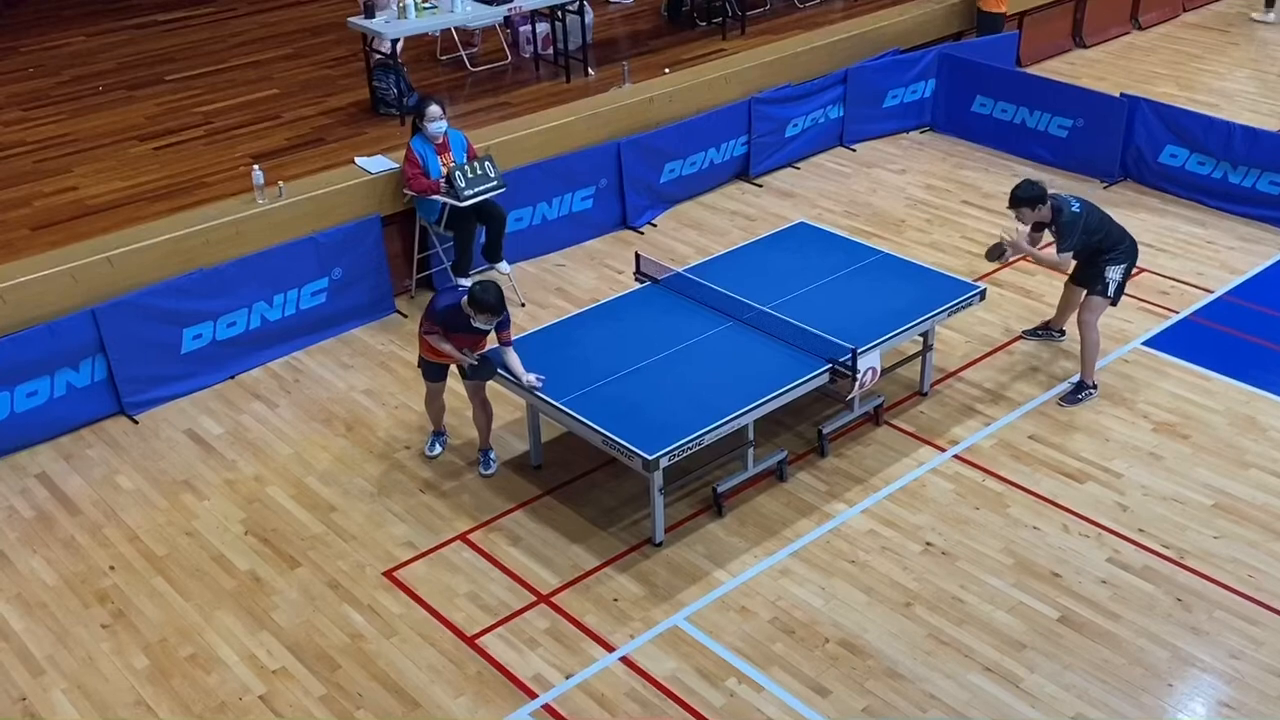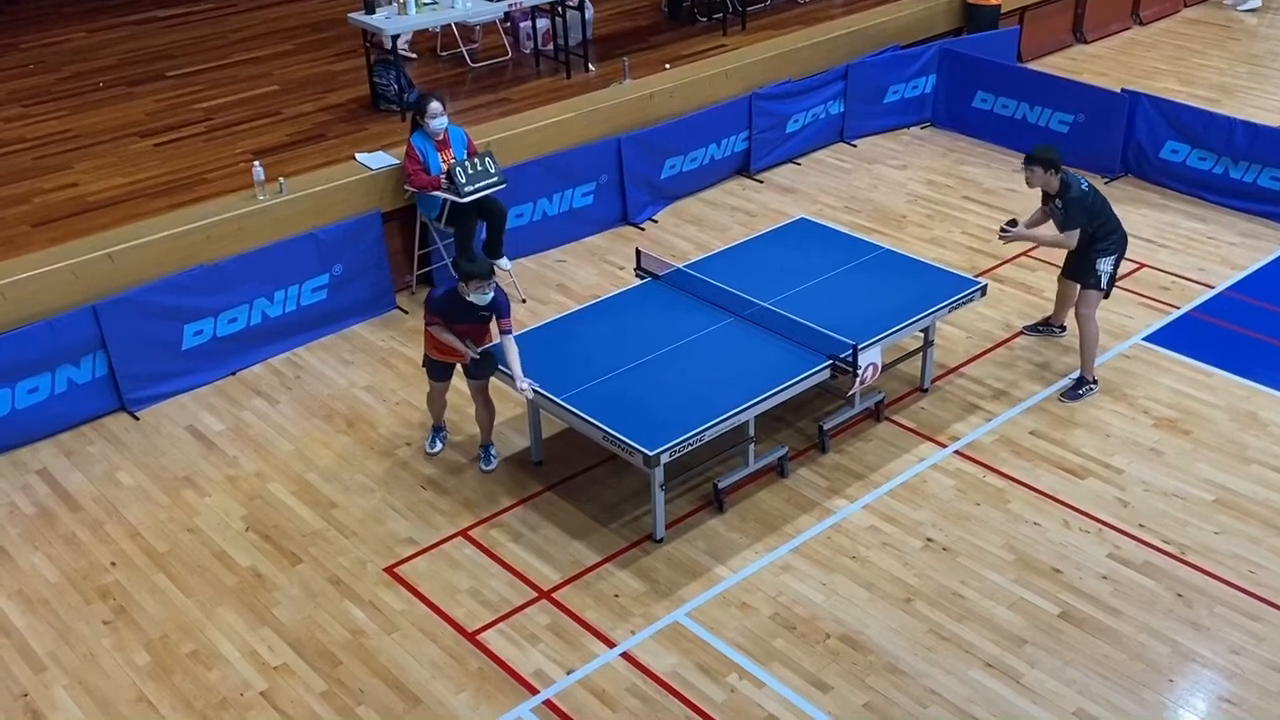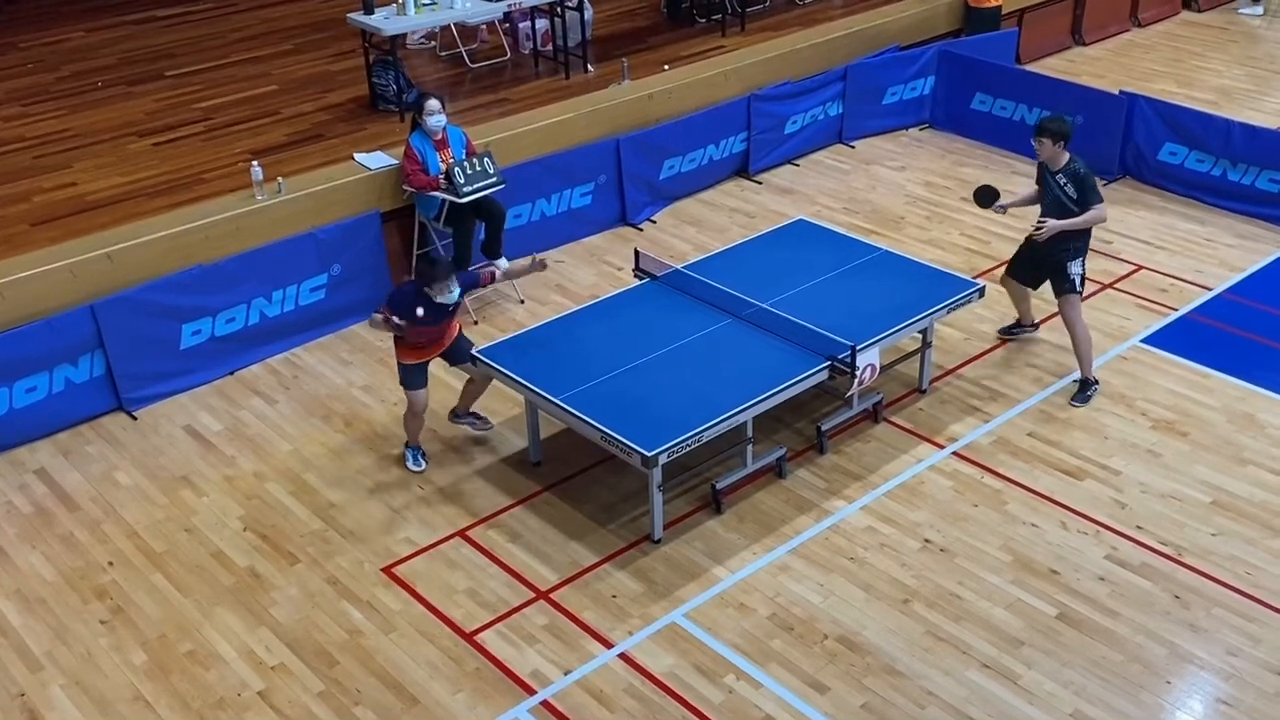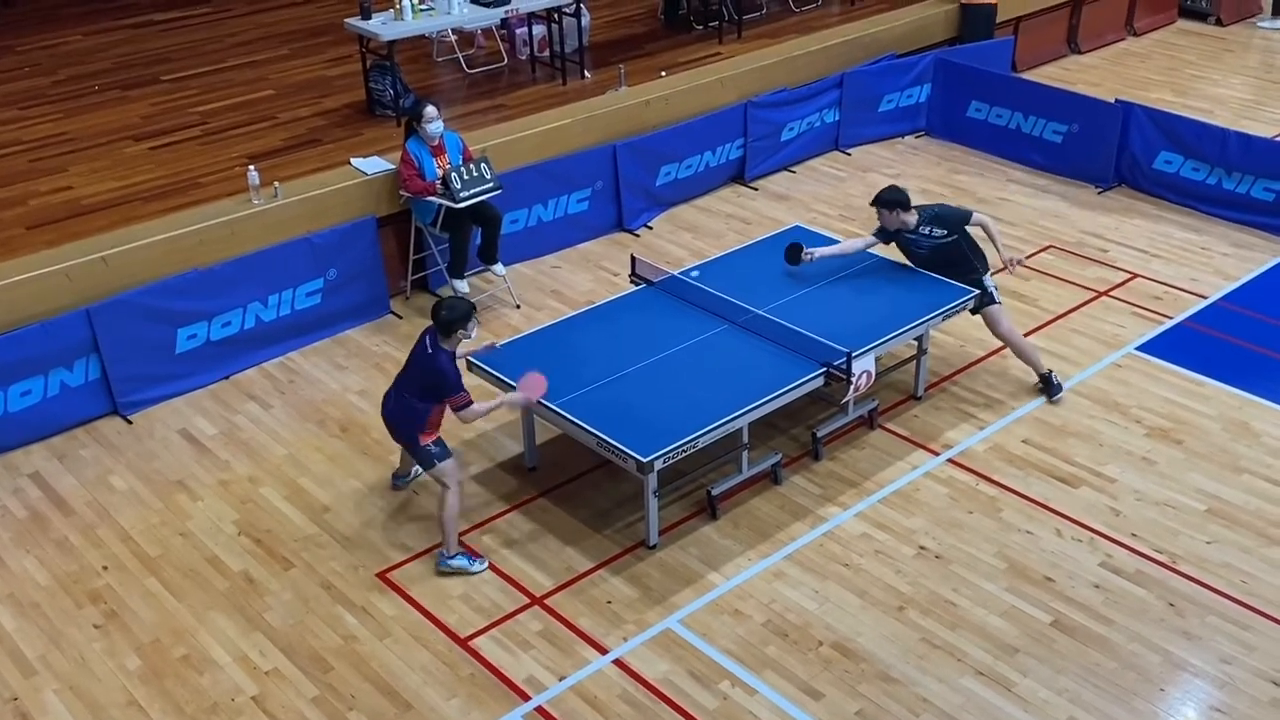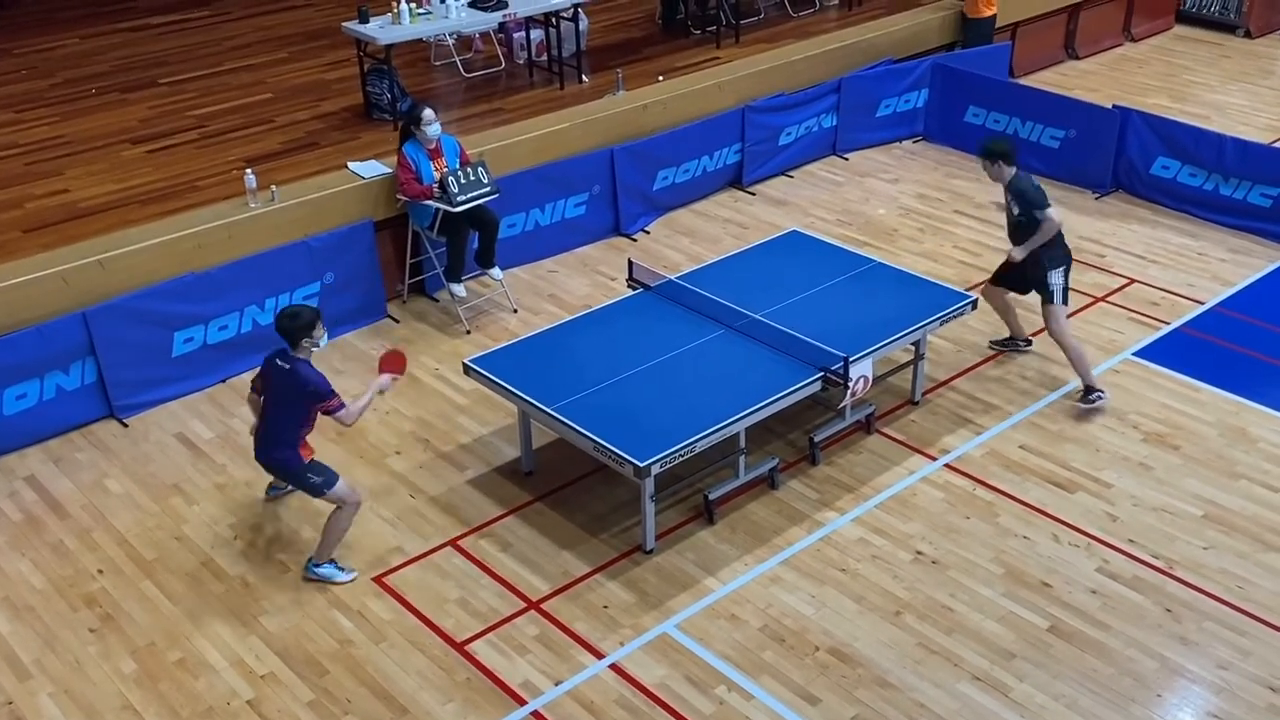
dt=1s
person 1, frame 1
left shoulder: (1067, 218)
right shoulder: (1046, 207)
left elbow: (1062, 264)
right elbow: (1034, 238)
left wrist: (1024, 249)
right wrist: (1015, 249)
left hip: (1117, 255)
right hip: (1094, 250)
left knee: (1086, 317)
right knee: (1072, 288)
left ankle: (1087, 384)
right ankle: (1054, 328)
person 1, frame 2
left shoulder: (1074, 195)
right shoulder: (1050, 185)
left elbow: (1068, 241)
right elbow: (1047, 212)
left wrist: (1027, 236)
right wrist: (1024, 225)
left hip: (1107, 246)
right hip: (1085, 242)
left knee: (1084, 310)
right knee: (1067, 281)
left ankle: (1088, 380)
right ankle: (1055, 323)
person 1, frame 3
left shoulder: (1080, 173)
right shoulder: (1045, 165)
left elbow: (1100, 214)
left wrist: (1060, 225)
right wrist: (1010, 203)
left hip: (1068, 250)
right hip: (1043, 239)
left knee: (1070, 315)
right knee: (1011, 280)
left ankle: (1088, 380)
right ankle: (1026, 322)
person 1, frame 4
left shoulder: (938, 215)
right shoulder: (891, 230)
left elbow: (982, 220)
right elbow: (861, 243)
left wrist: (1001, 252)
right wrist: (818, 252)
left hip: (971, 274)
right hip: (935, 277)
left knee: (1004, 332)
left ankle: (1045, 376)
person 1, frame 5
left shoulder: (1023, 188)
right shoulder: (1015, 184)
left elbow: (1053, 221)
left wrist: (1024, 249)
left hip: (1051, 262)
right hip: (1032, 259)
left knee: (1055, 328)
right knee: (990, 292)
left ankle: (1092, 387)
right ankle: (1018, 338)
person 2, frame 1
left shoulder: (499, 314)
right shoulder: (441, 307)
left elbow: (507, 349)
right elbow: (429, 334)
left wrist: (523, 375)
right wrist: (459, 356)
left hip: (471, 350)
right hip: (436, 349)
left knee: (478, 397)
right knee: (434, 393)
left ankle: (485, 449)
right ankle: (438, 433)
person 2, frame 2
left shoulder: (497, 297)
right shoulder: (439, 297)
left elbow: (507, 337)
right elbow: (434, 327)
left wrist: (518, 377)
right wrist: (463, 348)
left hip: (477, 348)
right hip: (441, 349)
left knee: (481, 396)
right knee: (437, 392)
left ankle: (487, 445)
right ankle: (438, 428)
person 2, frame 3
left shoulder: (460, 281)
right shoulder: (404, 296)
left elbow: (499, 275)
right elbow: (375, 320)
left wrist: (530, 268)
right wrist: (394, 325)
left hip: (447, 336)
right hip: (411, 349)
left knee: (483, 373)
right knee: (418, 406)
left ankle: (460, 412)
right ankle: (412, 447)
person 2, frame 4
left shoulder: (432, 334)
right shoulder: (446, 370)
right elbow: (467, 414)
left wrist: (470, 348)
right wrist: (506, 401)
left hip: (395, 407)
right hip: (408, 427)
right knee: (454, 482)
left ankle: (403, 474)
right ankle: (450, 555)
person 2, frame 5
left shoulder: (275, 360)
right shoulder: (311, 379)
left elbow: (253, 395)
right elbow: (347, 418)
right wrist: (376, 386)
left hip: (265, 446)
right hip: (286, 458)
right knee: (350, 500)
left ankle: (278, 486)
right ankle: (319, 563)
person 3, frame 1
left shoulder: (457, 137)
right shoulder: (416, 147)
right elbow: (413, 182)
right wrist: (436, 186)
right hip: (437, 202)
left knee: (498, 215)
right knee: (467, 222)
left ankle: (494, 257)
right ankle: (461, 273)
person 3, frame 2
left shoulder: (457, 133)
right shoulder: (416, 143)
right elbow: (414, 178)
right wrist: (437, 182)
right hip: (438, 199)
left knee: (498, 211)
right knee: (467, 218)
left ankle: (494, 252)
person 3, frame 3
left shoulder: (456, 133)
right shoulder: (415, 143)
right elbow: (412, 178)
right wrist: (436, 182)
right hip: (436, 199)
left knee: (497, 211)
right knee: (466, 220)
left ankle: (493, 253)
right ankle: (461, 269)
person 3, frame 4
left shoulder: (453, 138)
right shoulder: (412, 149)
left elbow: (470, 164)
right elbow: (409, 183)
right wrist: (433, 187)
right hip: (433, 204)
left knee: (493, 216)
right knee: (463, 224)
left ankle: (489, 258)
right ankle: (456, 274)
person 3, frame 5
left shoulder: (450, 142)
right shoulder: (408, 152)
right elbow: (406, 187)
right wrist: (430, 191)
right hip: (430, 209)
left knee: (491, 220)
right knee: (460, 228)
left ankle: (486, 261)
right ankle: (453, 277)
